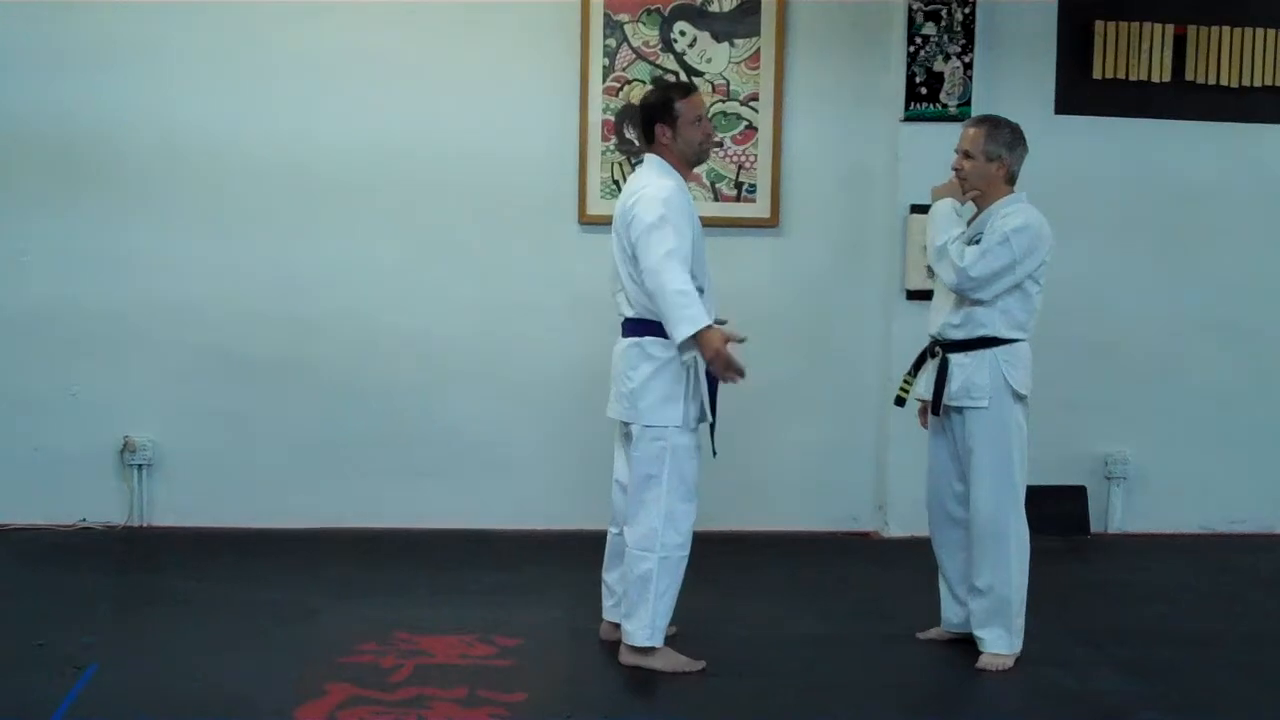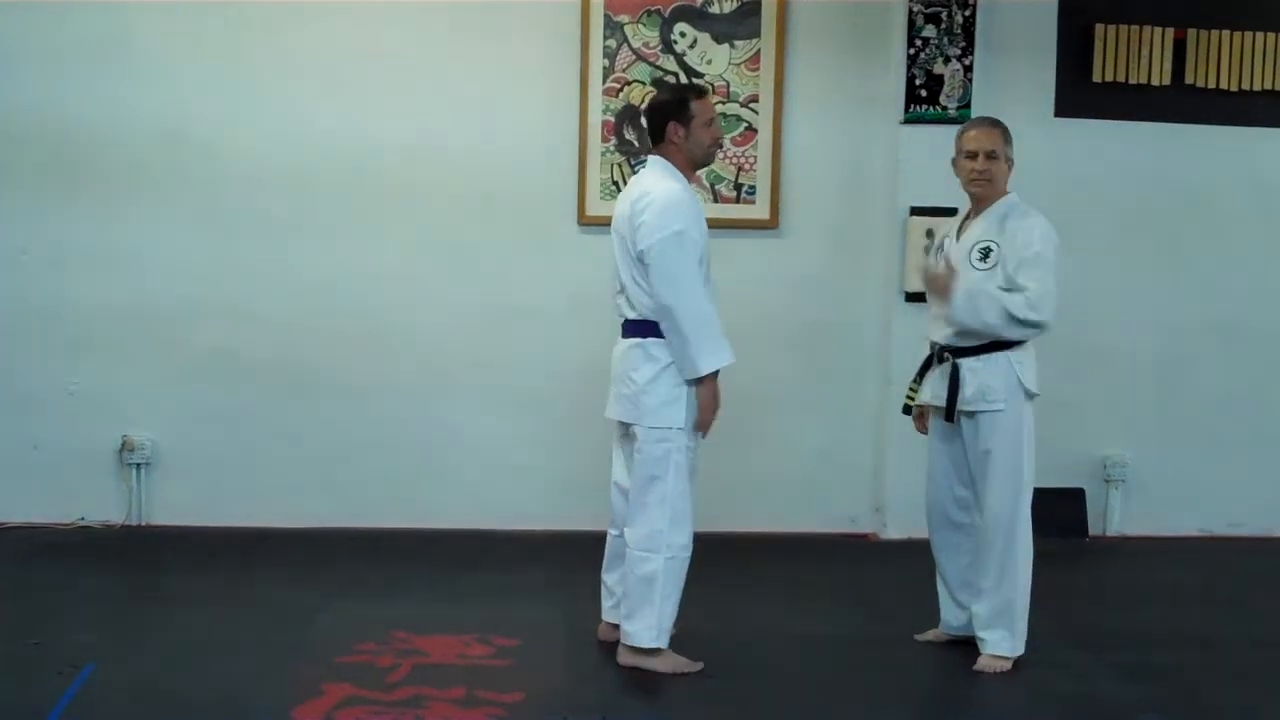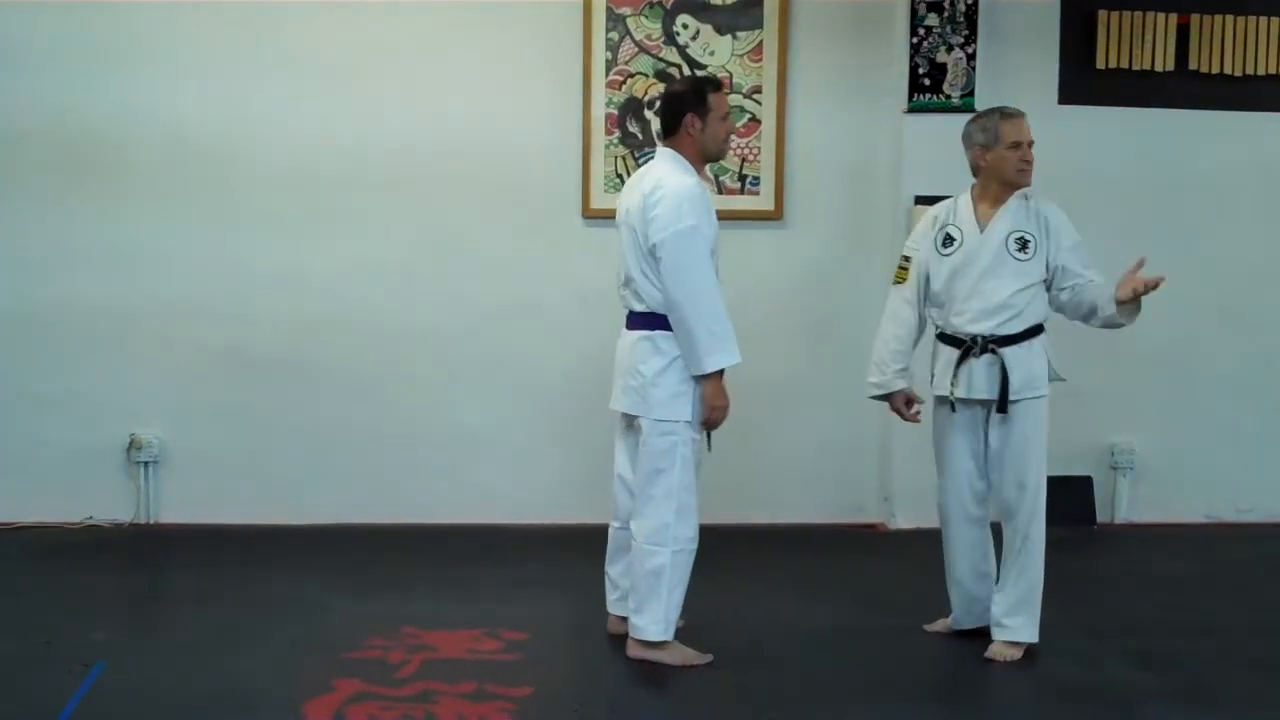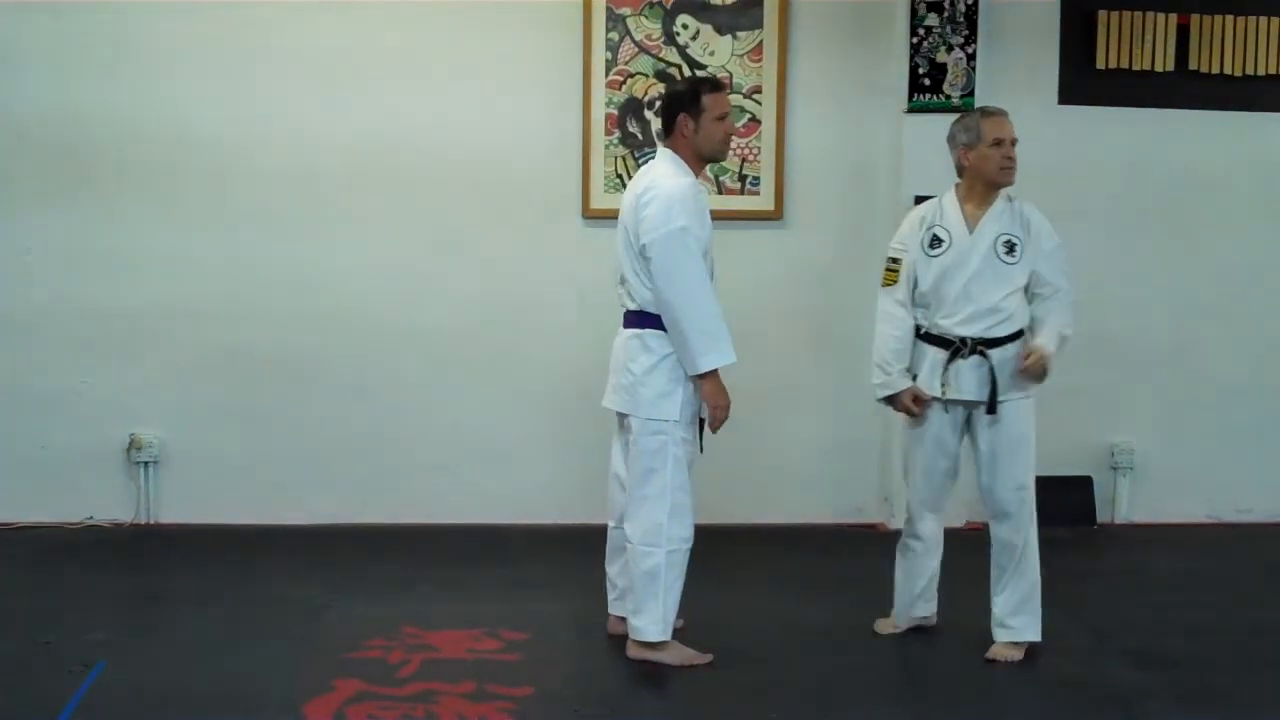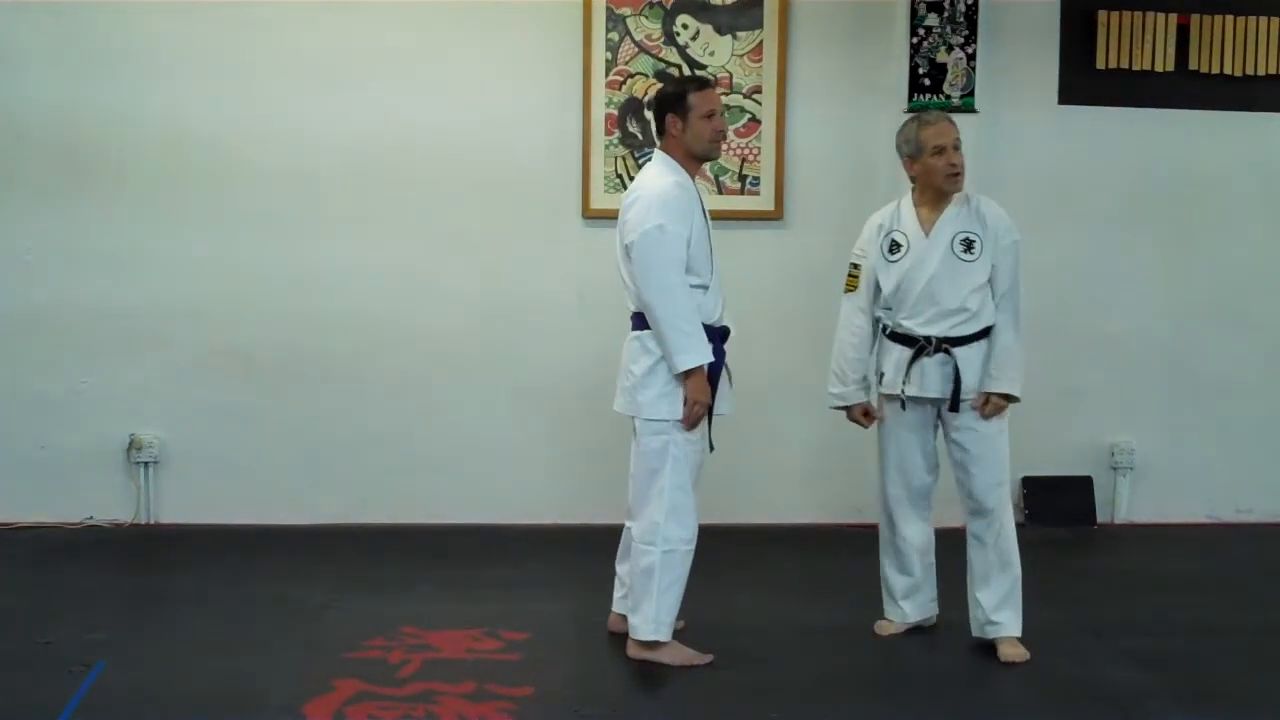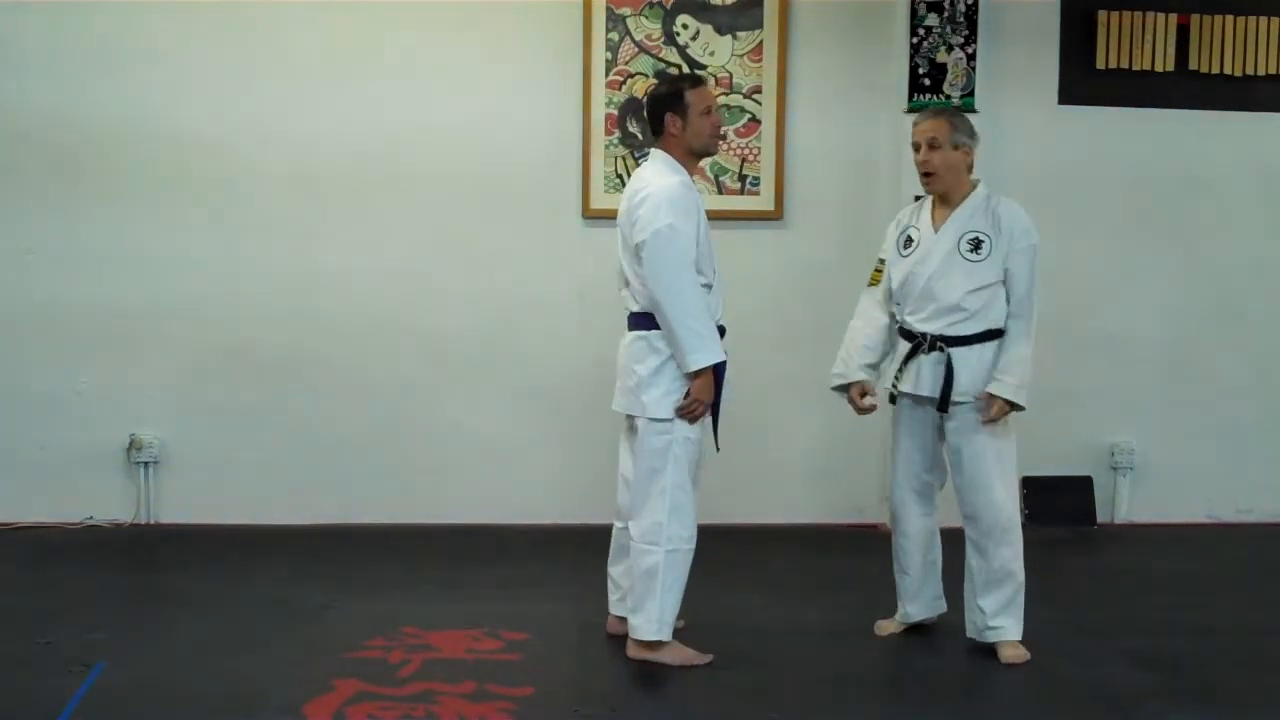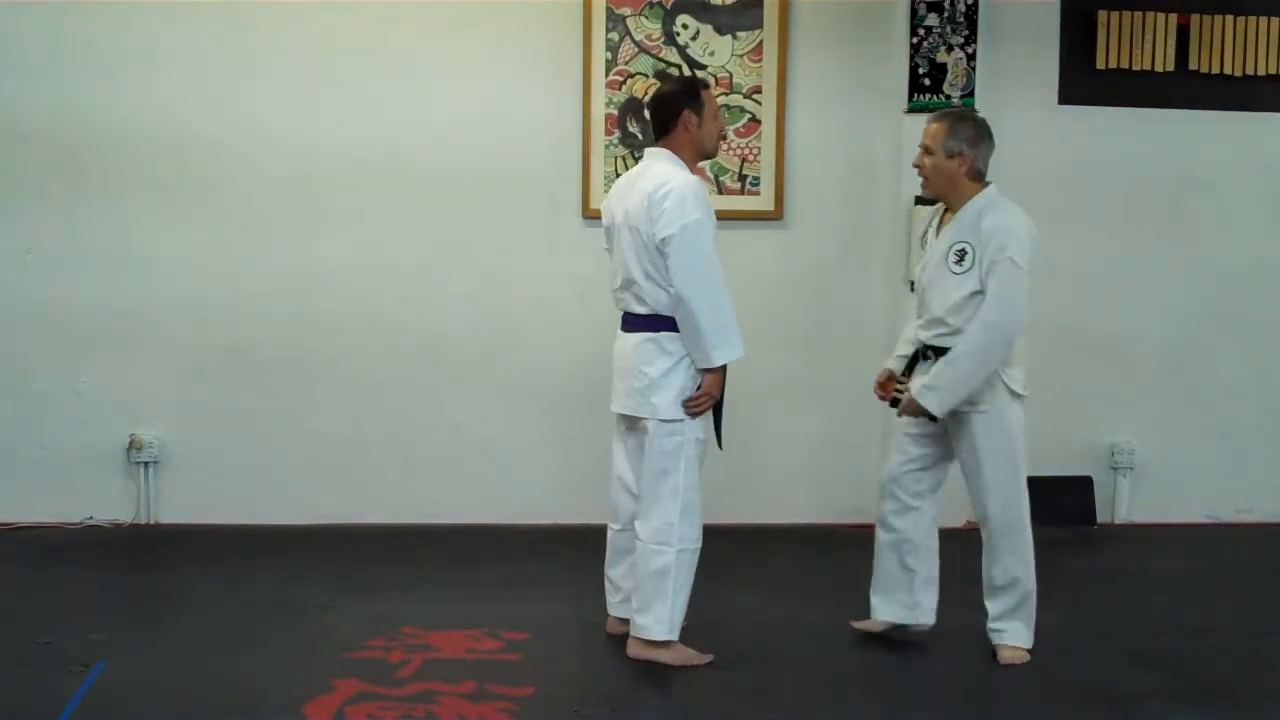
dt=0.5s
person 1, frame 1
left shoulder: (653, 188)
right shoulder: (660, 196)
right elbow: (666, 274)
left wrist: (696, 335)
right wrist: (703, 333)
left hip: (650, 359)
right hip: (663, 363)
left knee: (636, 500)
right knee: (663, 509)
left ankle: (620, 615)
right ankle: (641, 639)
person 1, frame 2
left shoulder: (644, 189)
right shoulder: (670, 198)
right elbow: (682, 297)
right wrist: (707, 377)
left hip: (642, 358)
right hip: (665, 366)
left knee: (635, 501)
right knee: (663, 513)
left ankle: (618, 615)
right ankle: (642, 641)
person 1, frame 3
left shoulder: (646, 181)
right shoulder: (682, 193)
right elbow: (692, 294)
right wrist: (713, 376)
left hip: (644, 347)
right hip: (670, 357)
left knee: (636, 494)
right knee: (667, 504)
left ankle: (625, 608)
right ankle: (650, 634)
person 1, frame 4
left shoulder: (656, 181)
right shoulder: (676, 192)
right elbow: (684, 294)
right wrist: (711, 375)
left hip: (648, 354)
right hip: (665, 361)
left knee: (635, 496)
right knee: (662, 506)
left ankle: (627, 609)
right ankle: (649, 634)
person 1, frame 5
left shoulder: (673, 187)
right shoulder: (661, 193)
right elbow: (664, 293)
right wrist: (693, 372)
left hip: (675, 360)
right hip: (670, 364)
left knee: (654, 496)
right knee: (668, 504)
left ankle: (629, 607)
right ankle: (649, 634)
person 1, frame 6
left shoulder: (656, 182)
right shoulder: (669, 191)
right elbow: (675, 291)
right wrist: (703, 369)
left hip: (652, 353)
right hip: (668, 358)
left knee: (641, 494)
right knee: (666, 504)
left ankle: (627, 609)
right ankle: (649, 634)
person 1, frame 7
left shoulder: (626, 185)
right shoulder: (682, 190)
right elbow: (697, 287)
right wrist: (714, 365)
left hip: (636, 347)
right hip: (670, 357)
left knee: (634, 494)
right knee: (670, 505)
left ankle: (625, 609)
right ankle: (652, 633)
person 2, frame 1
left shoulder: (1022, 224)
right shoulder: (976, 220)
left elbow: (964, 276)
left wrist: (945, 209)
right wrist: (932, 383)
left hip: (990, 379)
right hip: (951, 375)
left knee: (994, 509)
right knee: (947, 505)
left ankle: (1000, 633)
right ankle: (961, 616)
person 2, frame 2
left shoulder: (1027, 227)
right shoulder: (955, 230)
left elbow: (1034, 311)
left wrist: (957, 295)
right wrist: (923, 389)
left hip: (998, 384)
right hip: (947, 383)
left knee: (1001, 514)
right knee: (947, 509)
left ankle: (1001, 636)
right ankle: (960, 616)
person 2, frame 3
left shoulder: (1045, 220)
right shoulder: (939, 221)
left elbow: (1075, 290)
right elbow: (906, 304)
left wrist: (1119, 297)
right wrist: (892, 378)
left hip: (1018, 375)
right hip: (956, 374)
left knee: (1020, 503)
right knee: (959, 503)
left ankle: (1014, 624)
right ankle: (970, 609)
person 2, frame 4
left shoulder: (1030, 223)
right shoulder: (921, 221)
left elbow: (1053, 297)
right elbow: (895, 307)
left wrist: (1044, 345)
right wrist: (895, 379)
left hip: (1004, 375)
right hip: (935, 373)
left knee: (1010, 503)
right knee: (924, 497)
left ankle: (1014, 626)
right ankle: (911, 605)
person 2, frame 5
left shoulder: (990, 220)
right shoulder: (881, 227)
left elbow: (1006, 308)
right elbow: (858, 315)
left wrist: (1002, 382)
right wrist: (850, 389)
left hip: (971, 374)
right hip: (904, 375)
left knee: (988, 498)
right knee: (903, 496)
left ankle: (1001, 623)
right ankle: (909, 606)
person 2, frame 6
left shoulder: (1006, 218)
right shoulder: (906, 222)
left elbow: (1025, 311)
right elbow: (877, 304)
left wrist: (1010, 386)
right wrist: (856, 370)
left hip: (976, 377)
right hip: (914, 374)
left knee: (988, 505)
right knee: (910, 496)
left ankle: (1000, 625)
right ankle: (917, 604)
person 2, frame 7
left shoulder: (1004, 225)
right shoulder: (940, 220)
left elbow: (998, 326)
left wrist: (933, 392)
right wrist: (899, 365)
left hip: (982, 388)
right hip: (931, 380)
left knee: (1002, 512)
right knee: (902, 489)
left ankle: (1010, 629)
right ankle: (900, 607)
